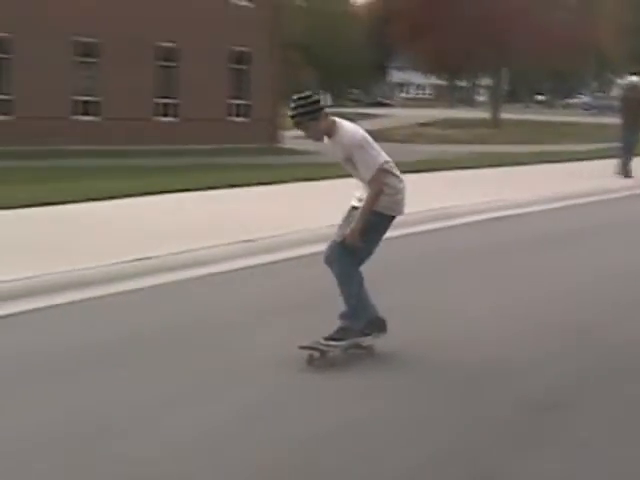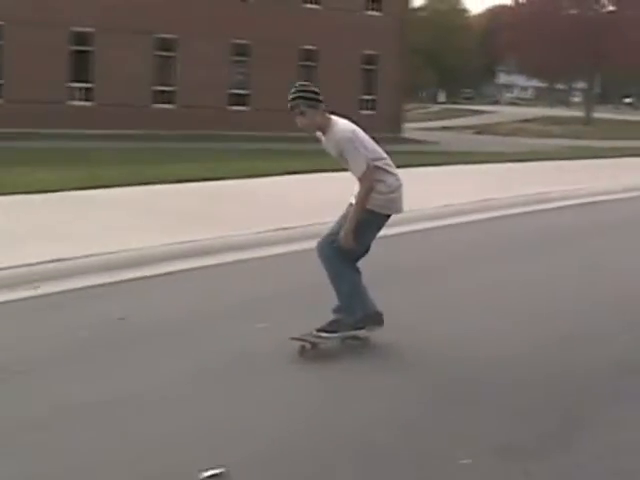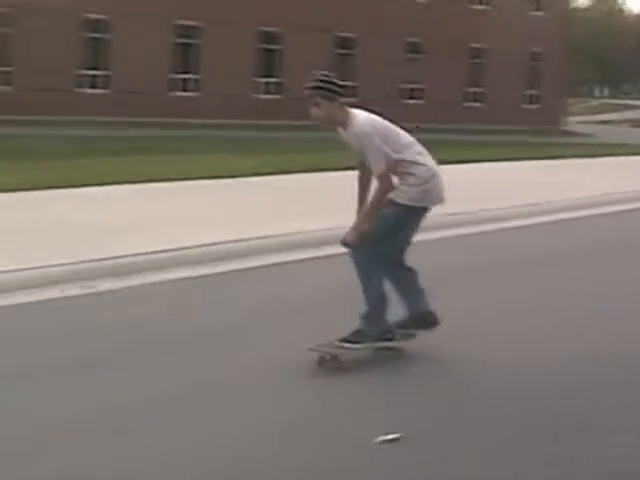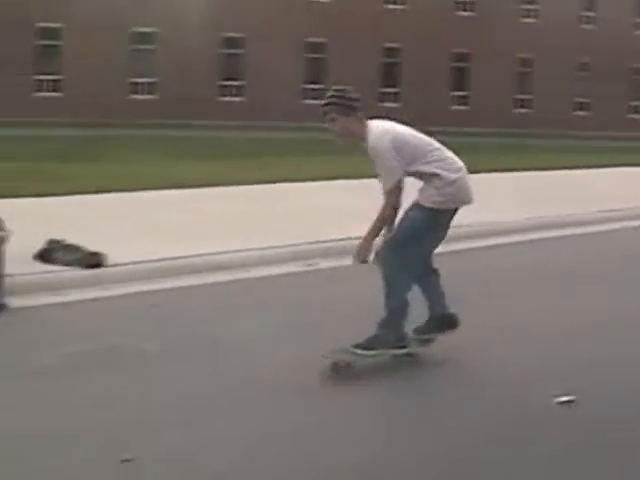
dt=0.4s
person 1, frame 1
left shoulder: (351, 139)
right shoulder: (330, 135)
left elbow: (377, 186)
left wrist: (356, 227)
left hip: (385, 198)
right hip: (369, 195)
left knee: (341, 254)
right knee: (338, 256)
left ankle: (356, 322)
right ankle: (369, 319)
person 1, frame 2
left shoulder: (343, 135)
right shoulder: (324, 133)
left elbow: (366, 184)
left wrist: (349, 229)
left hip: (381, 194)
right hip: (372, 193)
left knee: (331, 249)
right knee: (340, 252)
left ankle: (349, 316)
right ankle: (367, 313)
person 1, frame 3
left shoulder: (363, 129)
right shoulder: (347, 127)
left elbow: (385, 183)
right elbow: (365, 171)
left wrist: (358, 226)
right wrist: (361, 216)
left hip: (419, 185)
right hip: (414, 184)
left knee: (365, 248)
right knee: (385, 253)
right ankle: (421, 313)
person 1, frame 4
left shoulder: (379, 141)
right shoulder: (378, 131)
left elbow: (393, 201)
right elbow: (393, 191)
left wrist: (367, 242)
right wrist: (389, 233)
left hip: (447, 188)
right hip: (451, 183)
left knee: (395, 255)
right knee: (413, 253)
right ankle: (441, 315)
